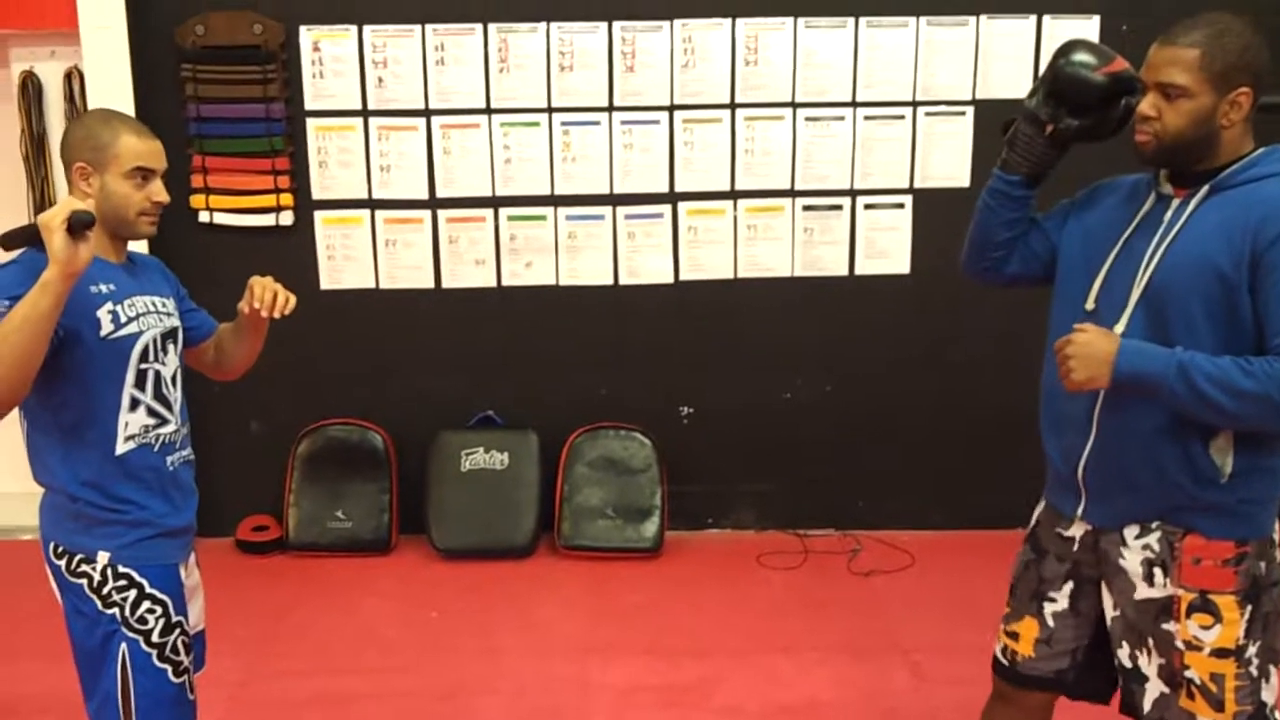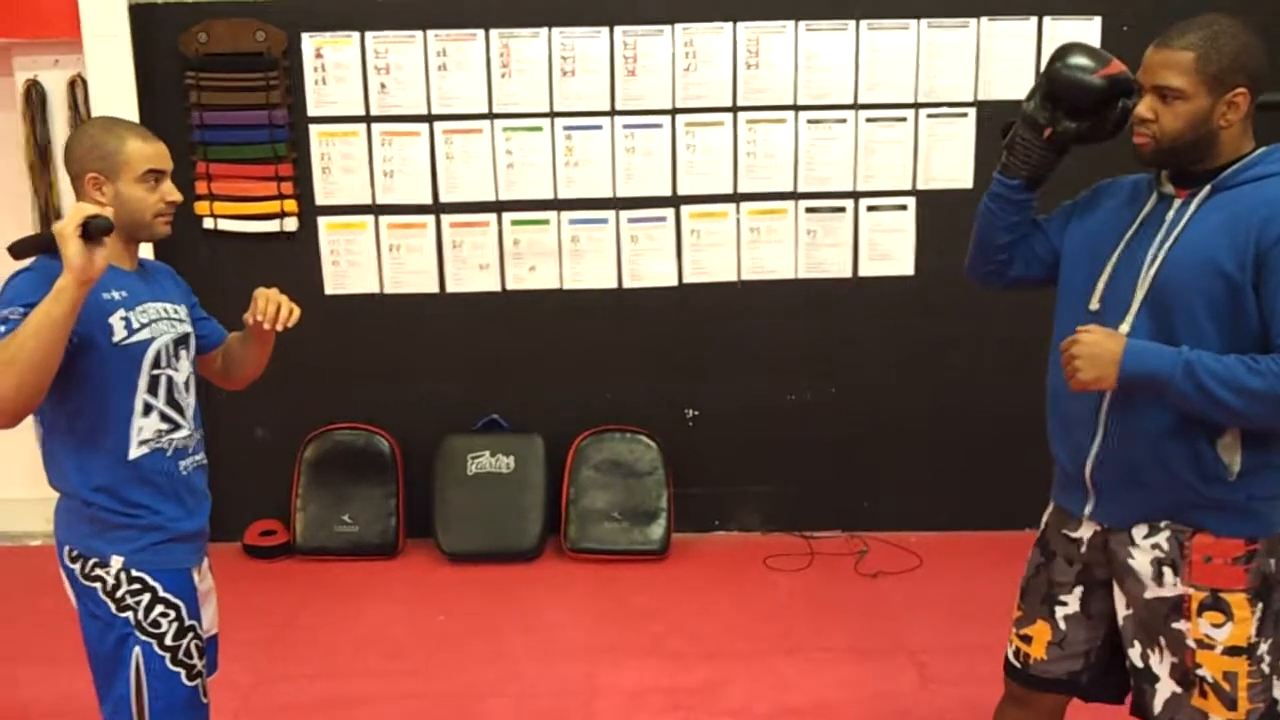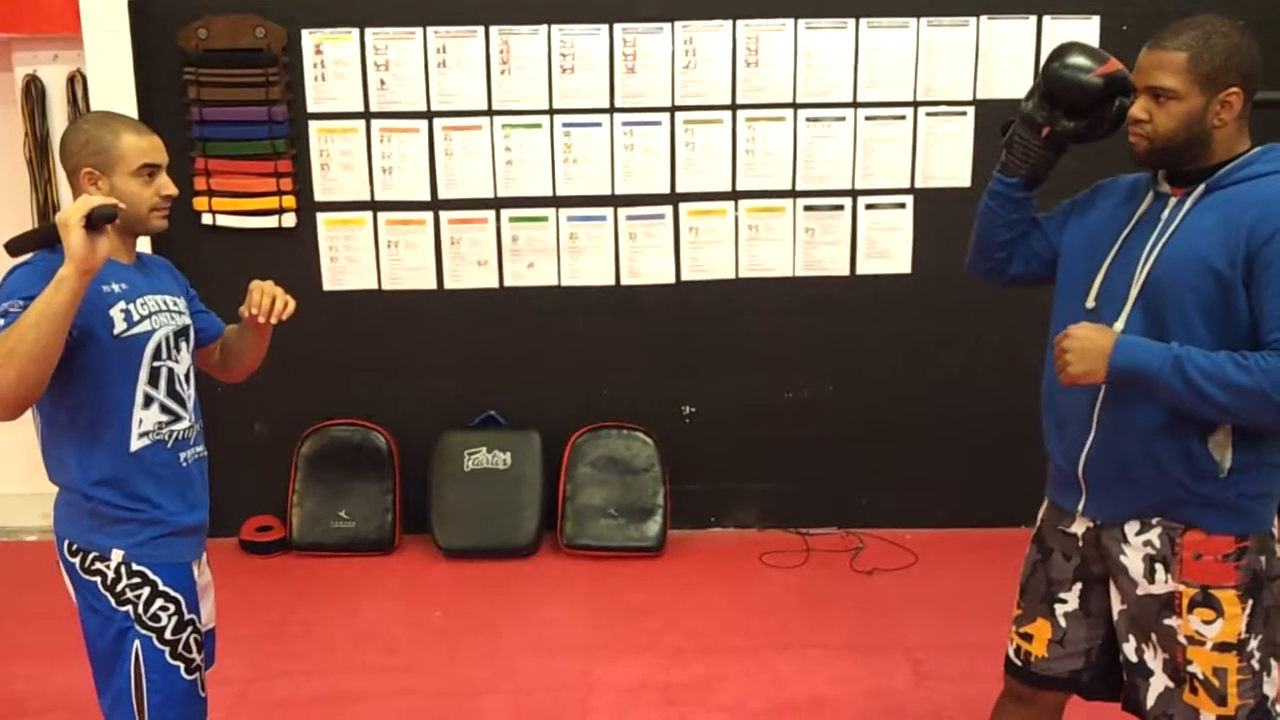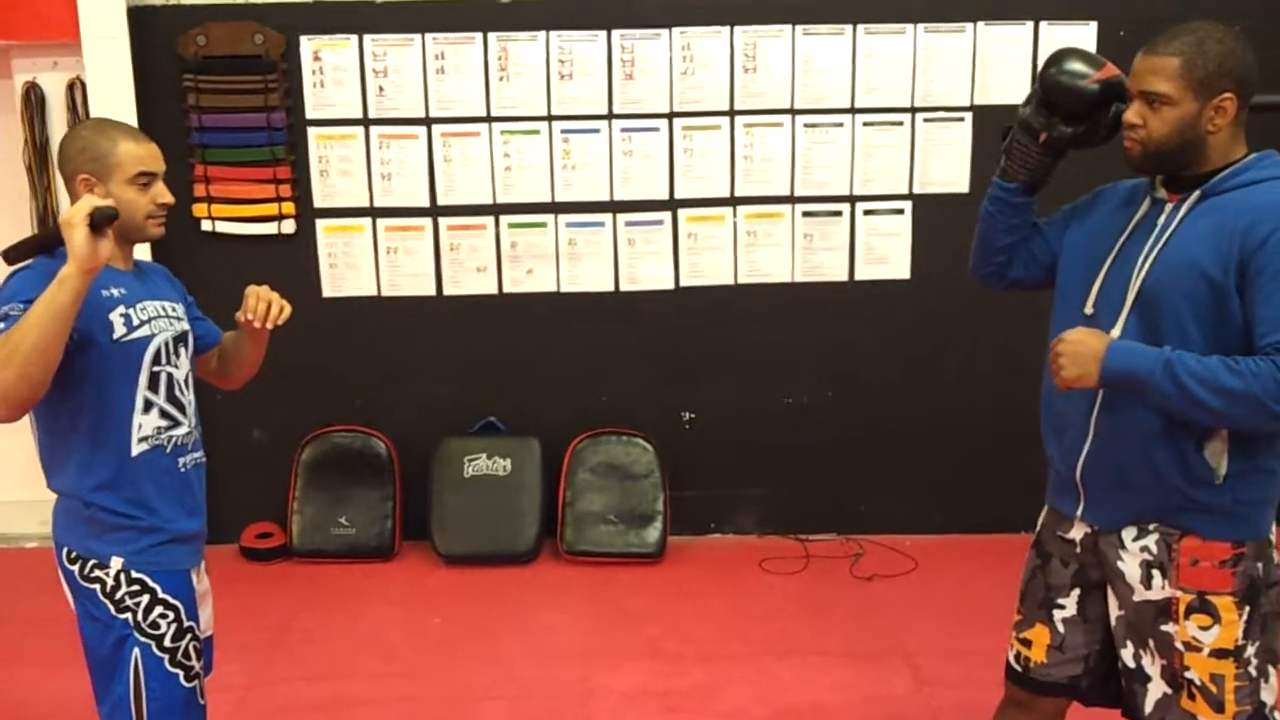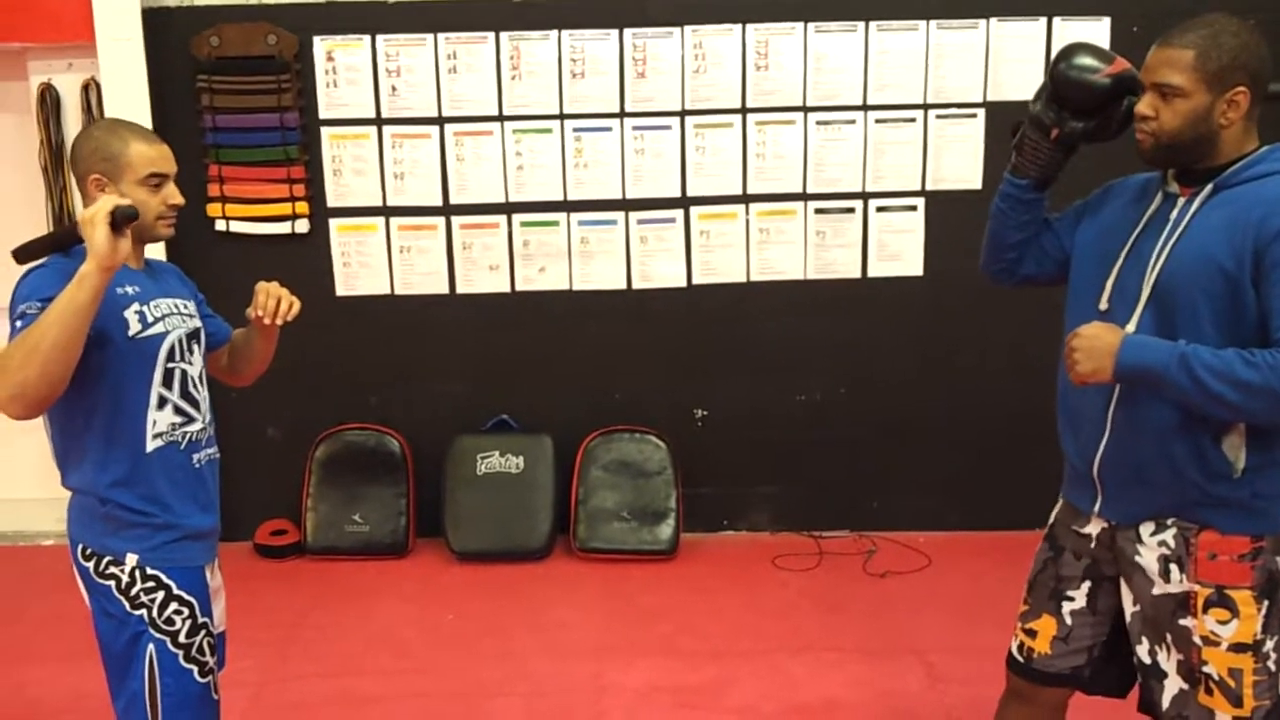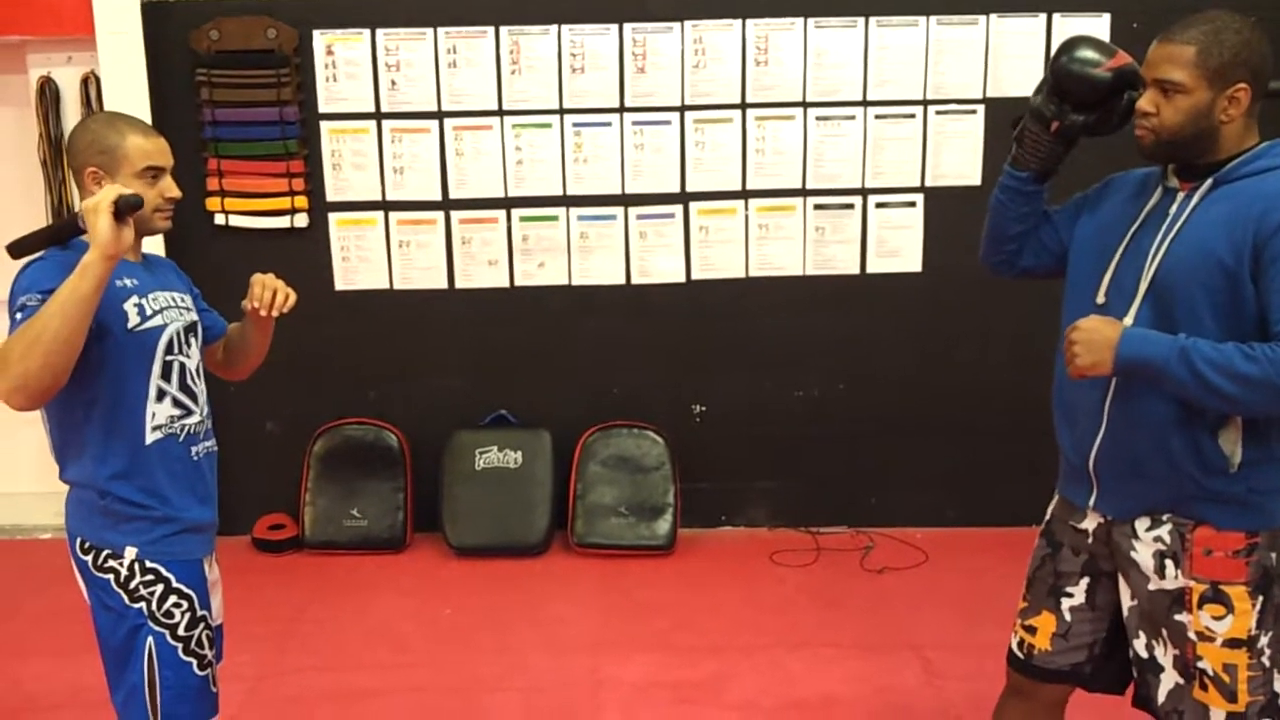
dt=0.3s
person 1, frame 1
right shoulder: (1110, 203)
right elbow: (991, 258)
left wrist: (1131, 364)
right wrist: (1028, 147)
left hip: (1197, 538)
right hip: (1073, 515)
person 1, frame 2
right shoulder: (1113, 204)
right elbow: (995, 262)
left wrist: (1138, 363)
right wrist: (1029, 150)
left hip: (1205, 537)
right hip: (1082, 515)
person 1, frame 3
right shoulder: (1111, 201)
right elbow: (996, 259)
left wrist: (1126, 358)
right wrist: (1026, 150)
left hip: (1197, 532)
right hip: (1077, 511)
person 1, frame 4
right shoulder: (1110, 208)
right elbow: (998, 263)
left wrist: (1119, 363)
right wrist: (1026, 155)
left hip: (1196, 538)
right hip: (1077, 515)
person 1, frame 5
right shoulder: (1122, 202)
right elbow: (1010, 259)
left wrist: (1134, 357)
right wrist: (1037, 149)
left hip: (1211, 532)
right hip: (1091, 510)
person 1, frame 6
right shoulder: (1123, 196)
right elbow: (1009, 251)
left wrist: (1135, 351)
right wrist: (1038, 143)
left hip: (1207, 526)
right hip: (1088, 504)
person 2, frame 1
left shoulder: (154, 274)
left elbow: (218, 360)
left wrist: (253, 318)
right wrist: (61, 275)
left hip: (169, 531)
right hip: (106, 545)
person 2, frame 2
left shoulder: (164, 280)
left elbow: (227, 370)
left wrist: (260, 329)
right wrist: (75, 281)
left hip: (181, 536)
right hip: (120, 551)
person 2, frame 3
left shoulder: (163, 274)
left elbow: (226, 363)
left wrist: (258, 321)
right wrist: (78, 270)
left hip: (180, 531)
right hip: (119, 543)
person 2, frame 4
left shoulder: (160, 280)
left elbow: (224, 370)
left wrist: (254, 326)
right wrist: (80, 270)
left hip: (177, 536)
right hip: (119, 549)
person 2, frame 5
left shoulder: (172, 279)
right shoulder: (58, 281)
left elbow: (234, 368)
left wrist: (264, 324)
right wrist: (99, 267)
left hip: (190, 534)
right hip: (132, 547)
person 2, frame 6
left shoulder: (167, 274)
right shoulder: (56, 274)
left elbow: (230, 363)
left wrist: (260, 316)
right wrist: (101, 258)
left hip: (187, 528)
right hip: (132, 540)
